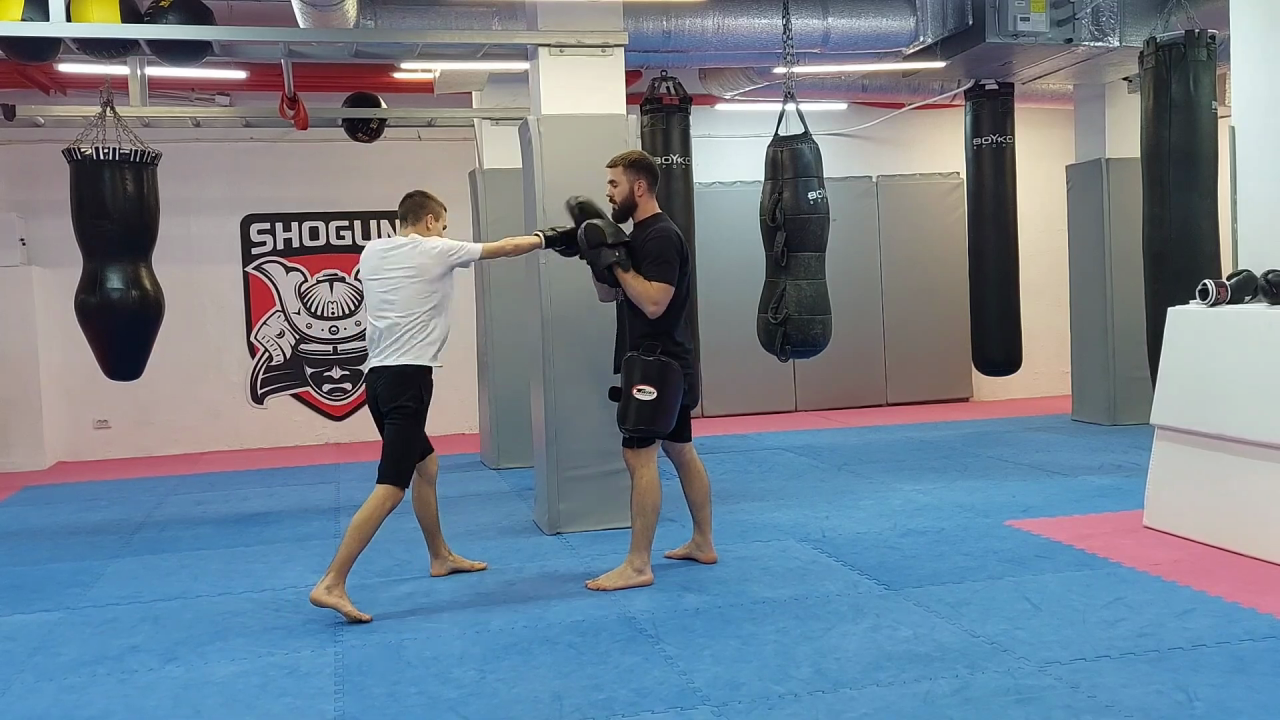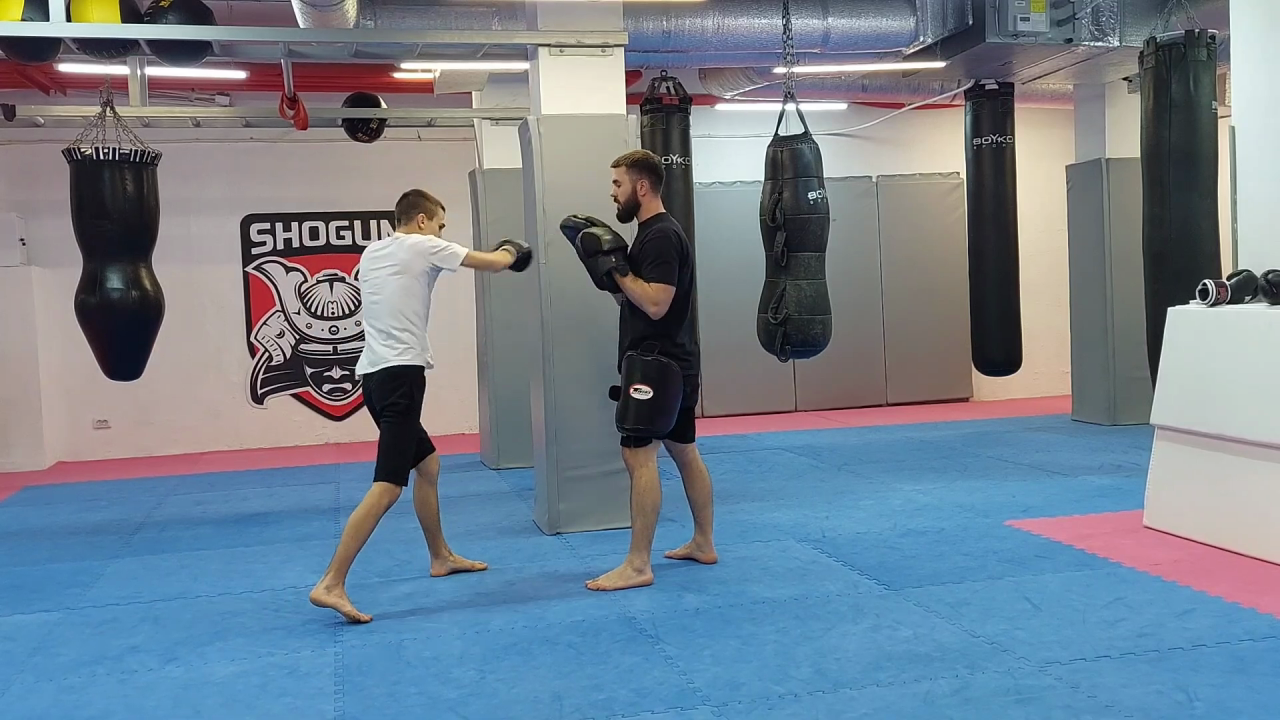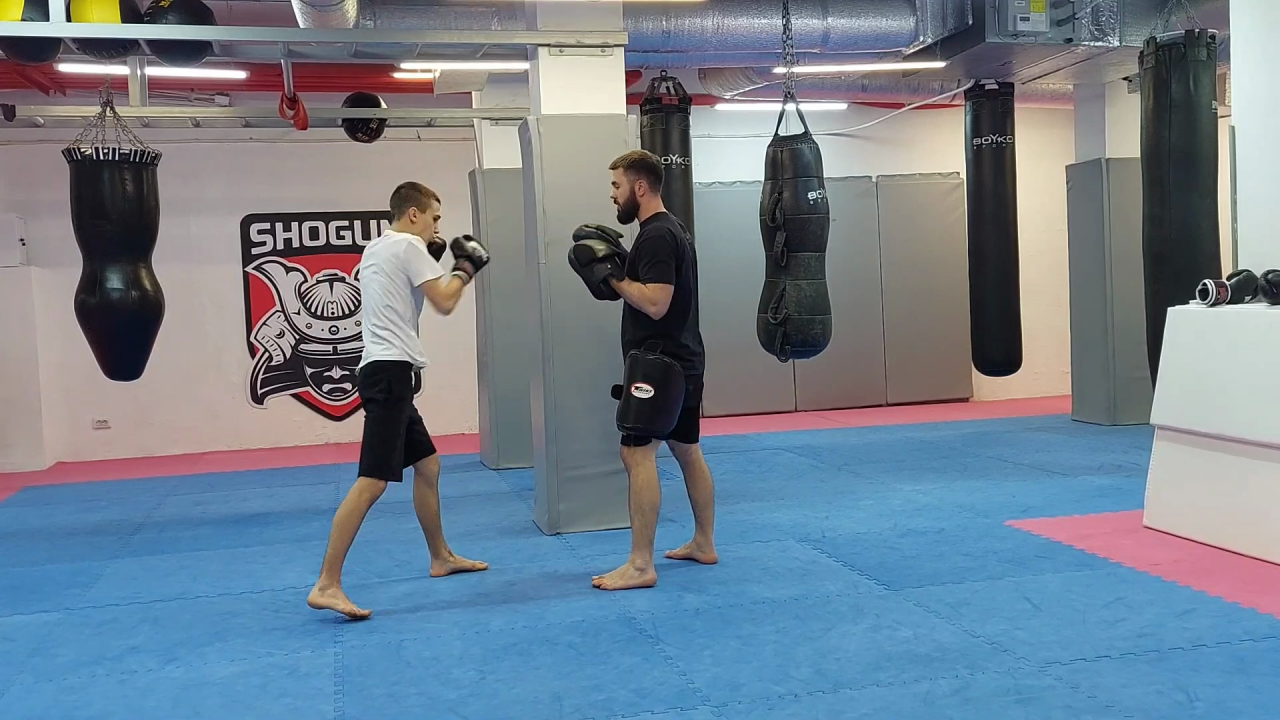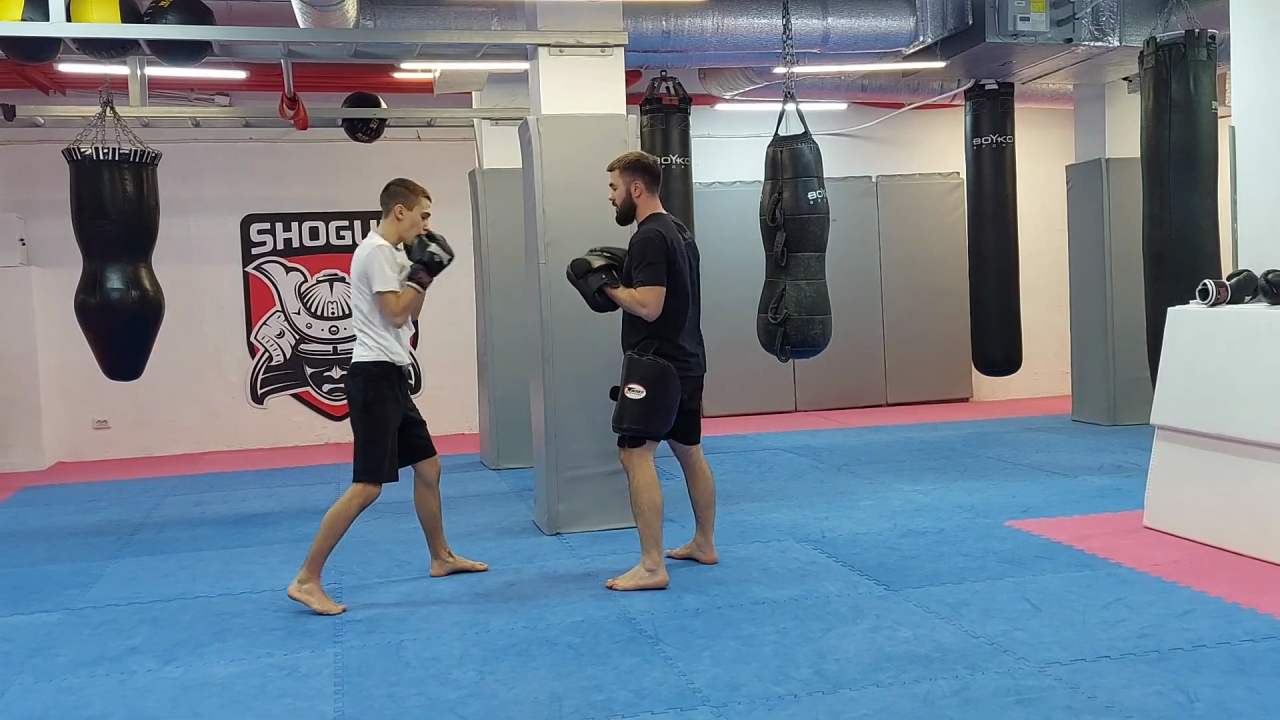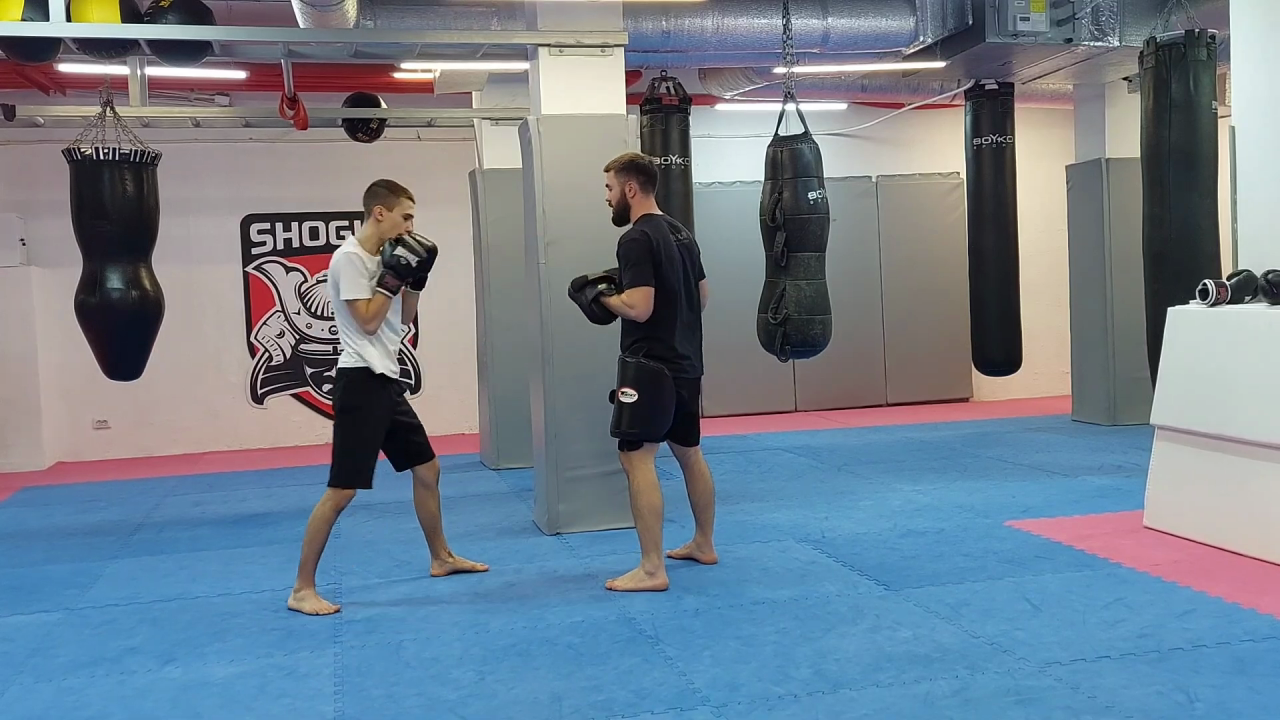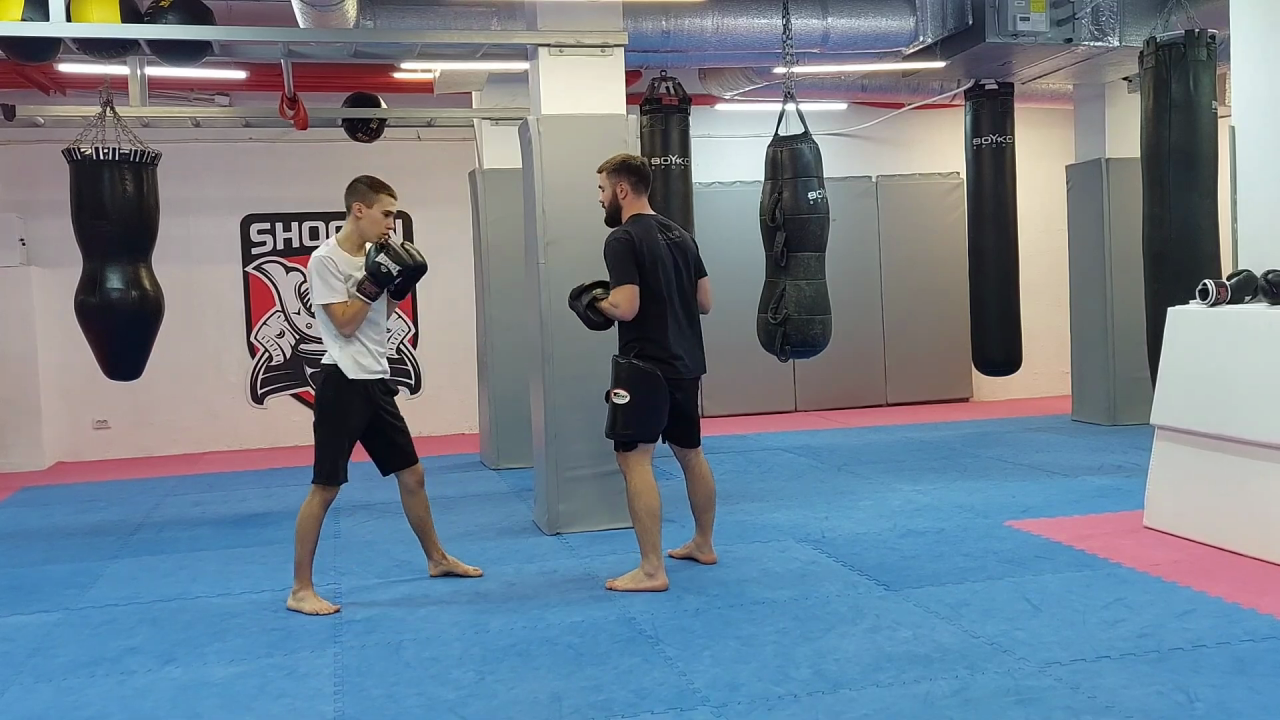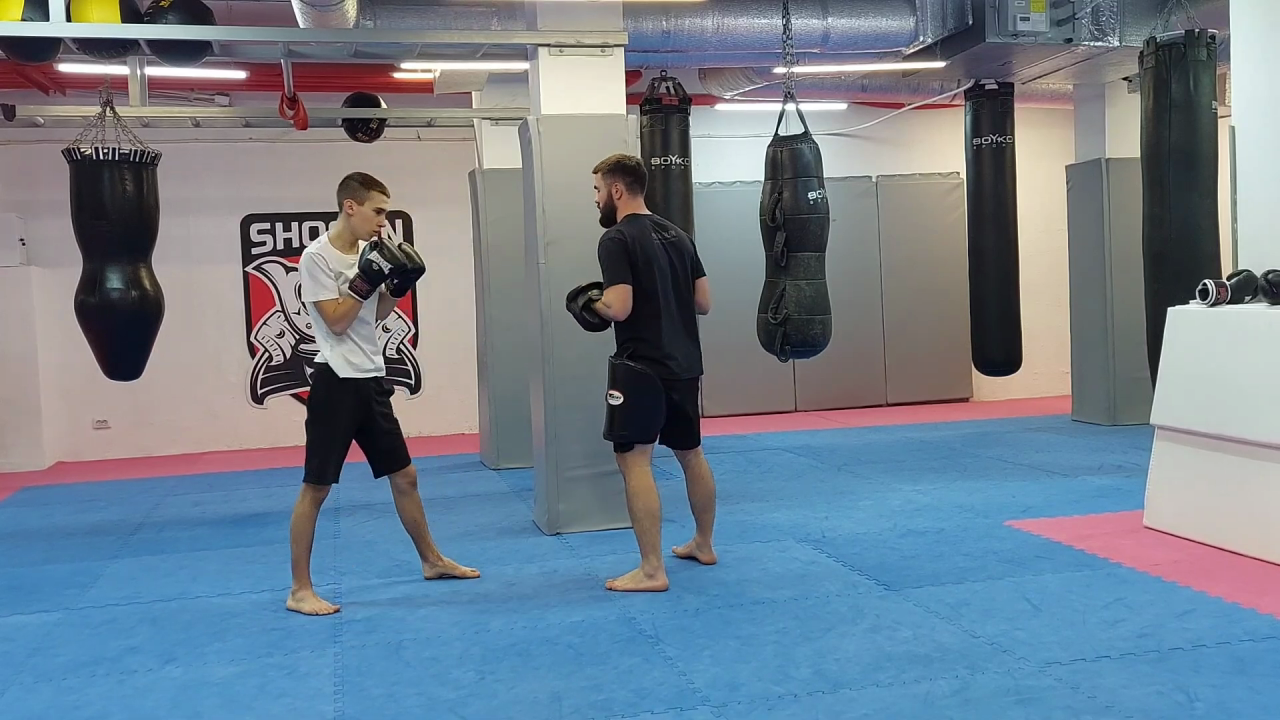
dt=0.1s
person 1, frame 1
left shoulder: (661, 236)
right shoulder: (641, 234)
left elbow: (653, 304)
right elbow: (609, 293)
left wrist: (617, 262)
right hip: (664, 362)
left knee: (640, 456)
right knee: (681, 451)
left ankle: (638, 565)
right ankle: (702, 543)
person 1, frame 2
left shoulder: (660, 236)
right shoulder: (657, 232)
left elbow: (655, 303)
right elbow: (633, 291)
left wrist: (616, 269)
right wrist: (609, 264)
left hip: (658, 363)
right hip: (673, 362)
left knee: (639, 455)
right knee: (684, 450)
left ankle: (637, 565)
right ankle: (703, 543)
person 1, frame 3
left shoulder: (658, 235)
right shoulder: (662, 230)
left elbow: (655, 303)
left wrist: (612, 275)
right wrist: (612, 268)
left hip: (662, 363)
right hip: (678, 361)
left knee: (637, 454)
right knee: (687, 450)
left ankle: (640, 564)
right ankle: (703, 543)
person 1, frame 4
left shoulder: (647, 237)
right shoulder: (679, 232)
left elbow: (648, 306)
left wrist: (607, 287)
right wrist: (624, 281)
left hip: (657, 365)
right hip: (685, 362)
left knee: (636, 456)
right knee: (689, 451)
left ankle: (652, 566)
right ankle: (703, 543)
person 1, frame 5
left shoulder: (637, 238)
right shoulder: (680, 234)
left elbow: (639, 308)
right elbow: (700, 298)
left wrist: (603, 296)
left hip: (652, 366)
right hip: (683, 363)
left knee: (637, 458)
right knee: (689, 452)
left ankle: (652, 569)
right ankle: (703, 543)
person 1, frame 6
left shoulder: (623, 239)
right shoulder: (680, 235)
left elbow: (626, 307)
right elbow: (704, 302)
left wrist: (596, 302)
left hip: (647, 368)
right hip: (685, 365)
left knee: (634, 461)
right knee: (690, 454)
left ankle: (652, 570)
right ankle: (703, 544)
person 1, frame 7
left shoulder: (617, 239)
right shoulder: (677, 235)
left elbow: (620, 308)
right elbow: (703, 302)
left wrist: (591, 303)
left hip: (643, 368)
right hip: (683, 366)
left knee: (633, 461)
right knee: (690, 454)
left ankle: (652, 570)
right ankle: (704, 543)
person 2, frame 1
left shoulder: (371, 253)
right shoulder: (438, 250)
right elbow: (504, 248)
right wrist: (546, 238)
left hip: (382, 375)
right hip: (407, 378)
left knee: (426, 466)
right knee: (391, 487)
left ankle: (441, 556)
right ankle: (331, 584)
person 2, frame 2
left shoulder: (373, 253)
right shoulder: (425, 247)
right elbow: (501, 257)
right wrist: (512, 250)
left hip: (380, 374)
right hip: (401, 376)
left knee: (427, 466)
right knee: (388, 486)
left ankle: (442, 557)
right ankle: (331, 585)
person 2, frame 3
left shoulder: (377, 249)
right shoulder: (409, 246)
right elbow: (444, 303)
left wrist: (433, 265)
right wrist: (466, 266)
left hip: (382, 371)
right hip: (390, 371)
left knee: (428, 465)
right knee: (372, 481)
left ankle: (441, 556)
right ankle: (326, 585)
person 2, frame 4
left shoulder: (395, 250)
right shoulder: (378, 252)
left elbow: (408, 313)
right elbow: (398, 315)
left wrist: (423, 273)
right wrist: (422, 269)
left hip: (390, 376)
right hip: (376, 375)
left knee: (429, 467)
right knee: (366, 487)
left ankle: (442, 556)
right ankle: (307, 580)
person 2, frame 5
left shoulder: (385, 255)
right shoulder: (347, 257)
left elbow: (404, 317)
right elbow: (368, 322)
left wrist: (412, 275)
right wrist: (390, 275)
left hip: (384, 382)
right hip: (361, 382)
left knee: (428, 469)
right knee: (343, 489)
left ankle: (441, 557)
right ankle: (302, 587)
person 2, frame 6
left shoulder: (374, 253)
right shoulder: (325, 258)
right elbow: (345, 325)
left wrist: (399, 287)
right wrist: (372, 281)
left hip: (377, 383)
right hip: (342, 384)
left knee: (412, 475)
right knee: (325, 488)
left ankle: (437, 558)
right ankle: (301, 589)
person 2, frame 7
left shoulder: (367, 250)
right shoulder: (317, 256)
right elbow: (336, 322)
left wrist: (397, 285)
right wrist: (365, 279)
left hip: (371, 381)
right hip: (335, 383)
left knee: (404, 477)
right knee: (316, 487)
left ankle: (432, 560)
right ankle: (300, 589)
